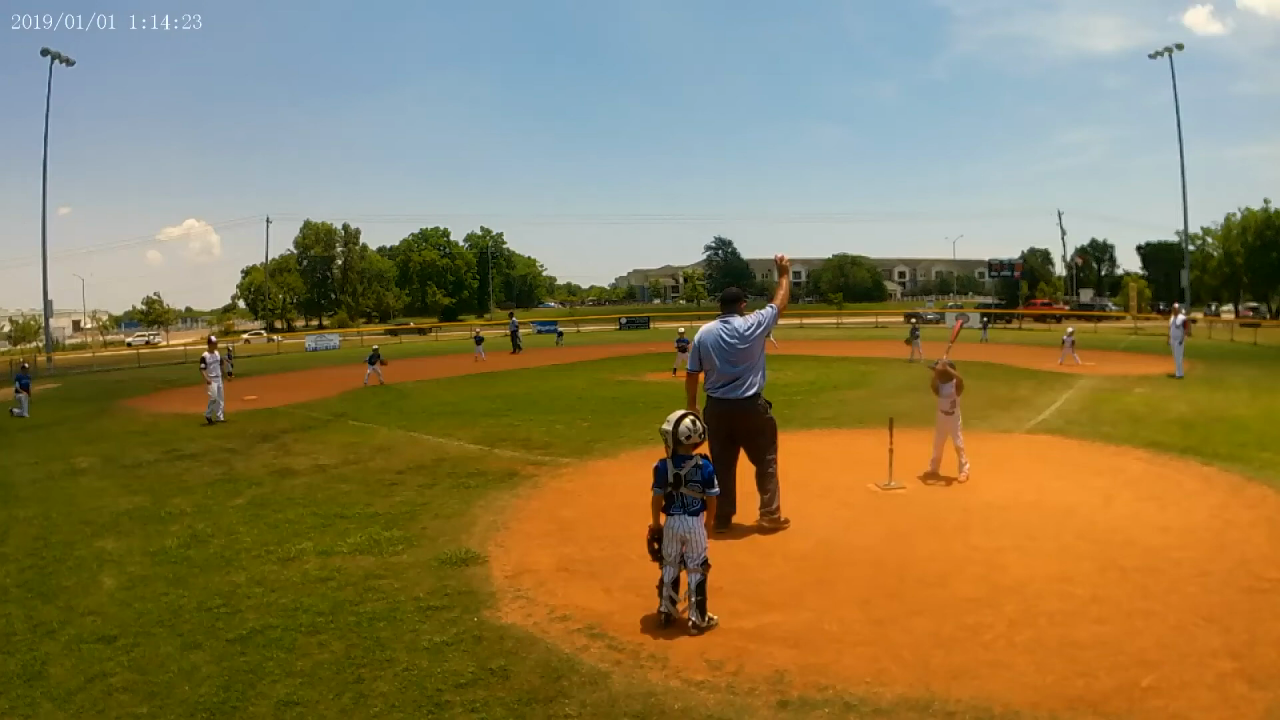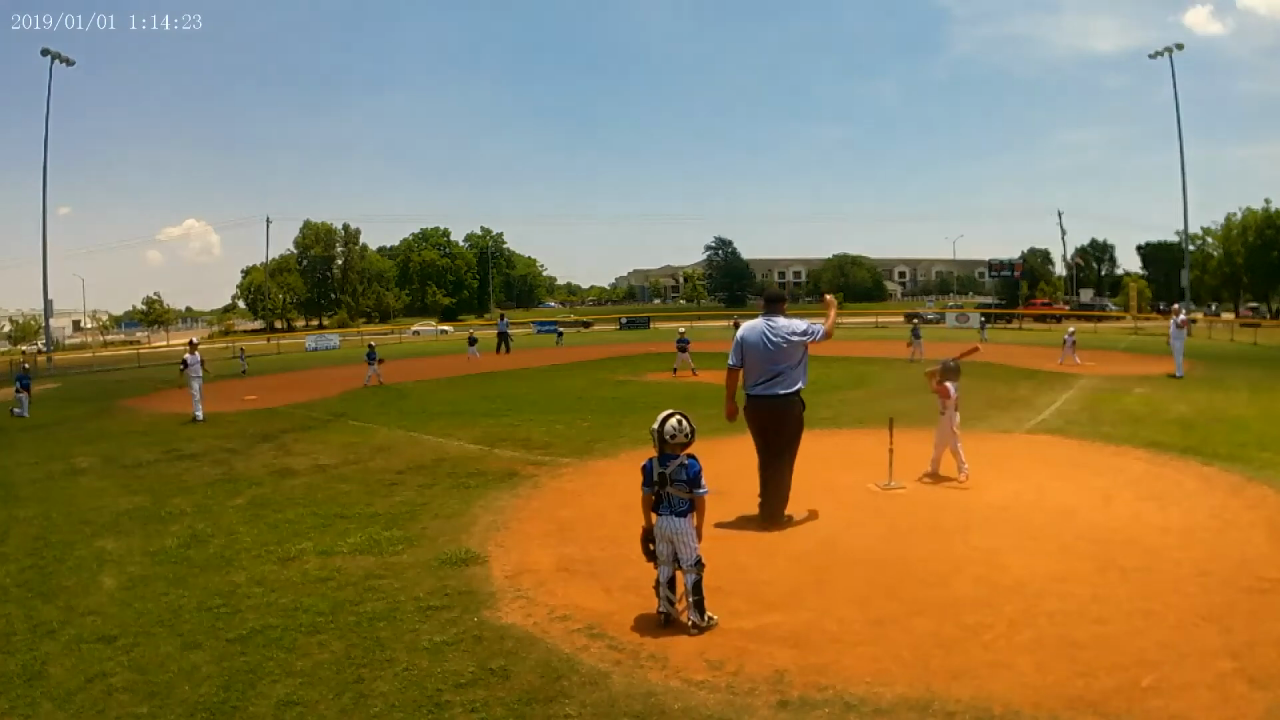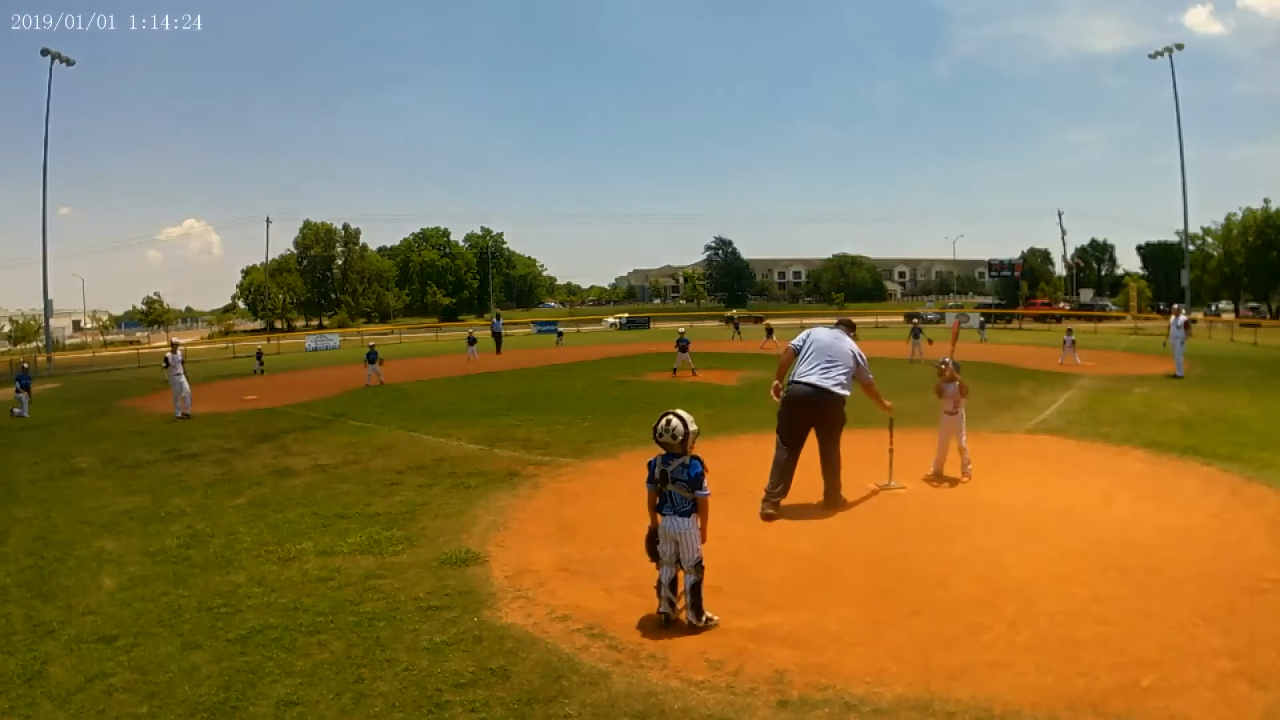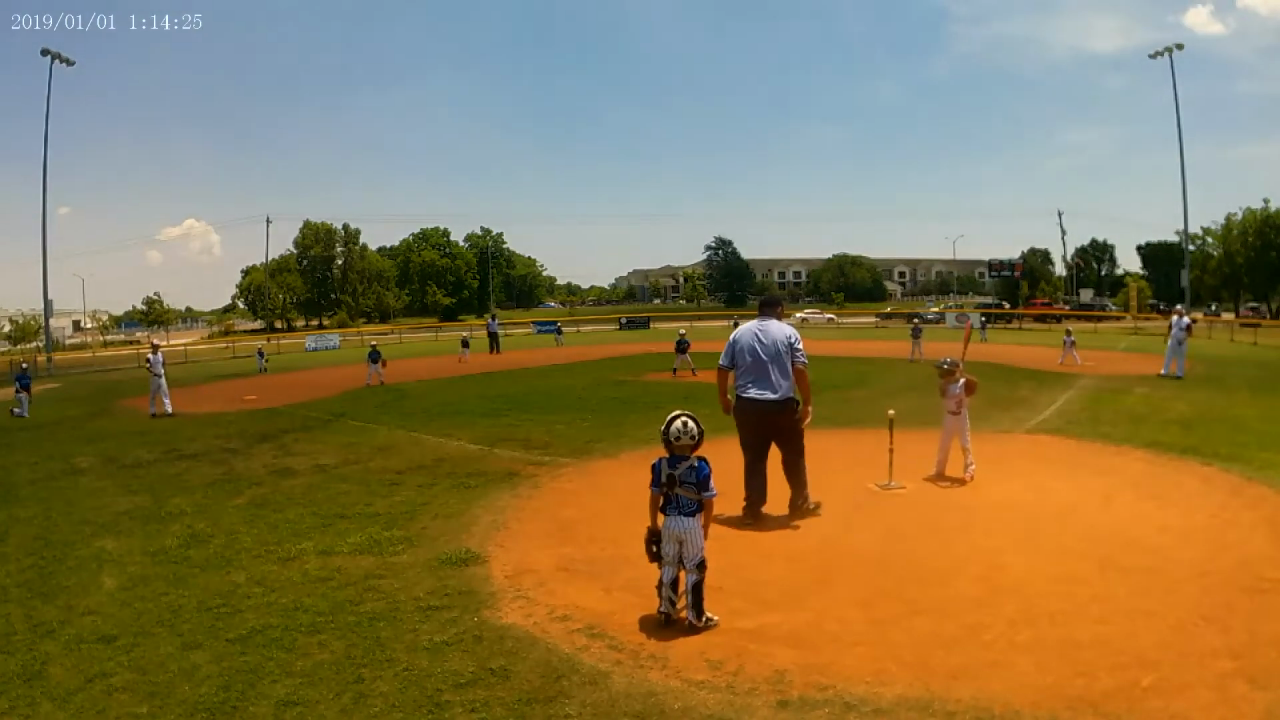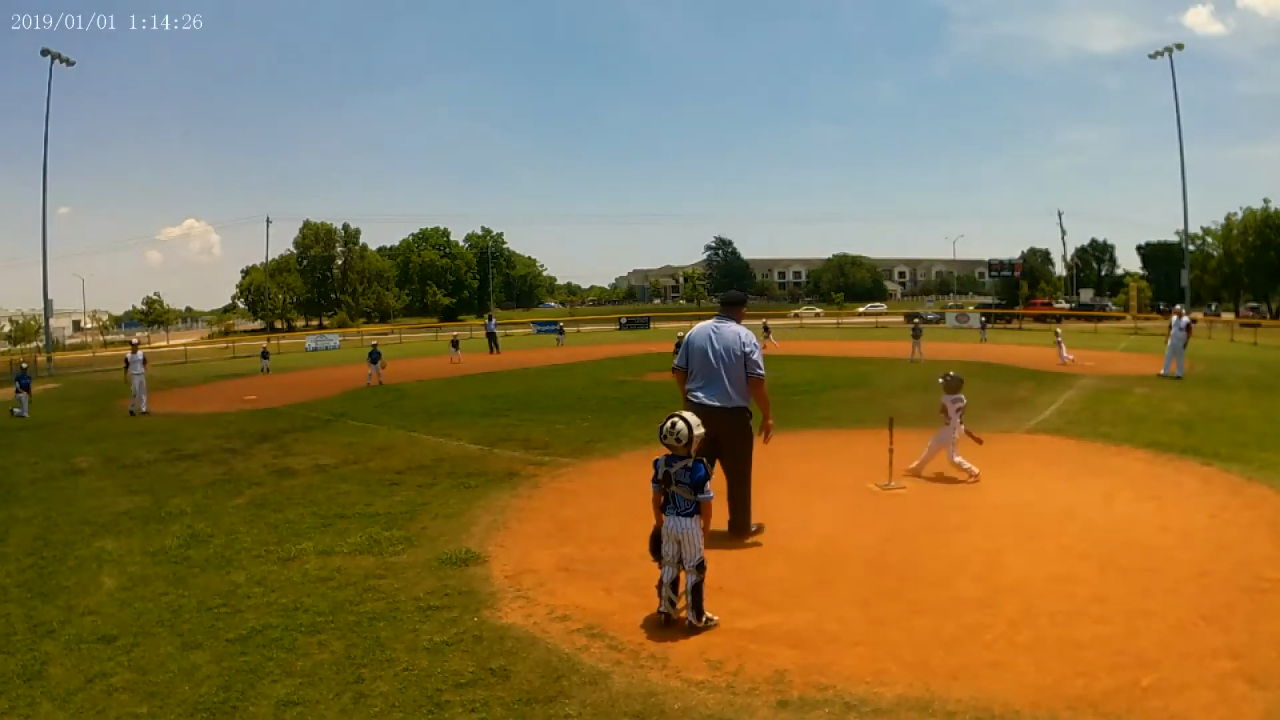
dt=1s
person 1, frame 1
left shoulder: (704, 332)
right shoulder: (752, 325)
left elbow: (692, 373)
right elbow: (780, 303)
left wrist: (692, 405)
right wrist: (784, 273)
left hip: (717, 407)
right hip: (750, 406)
left knee: (722, 465)
right knee: (765, 460)
left ankle: (722, 519)
right ankle: (770, 515)
person 1, frame 2
left shoulder: (746, 330)
right shoulder: (795, 328)
left elbow: (733, 369)
right elbow: (826, 331)
left wrist: (730, 402)
right wrist: (831, 307)
left hip: (755, 404)
right hip: (786, 404)
left knee: (765, 457)
right knee: (782, 460)
left ankle: (767, 508)
right ankle: (774, 515)
person 1, frame 3
left shoulder: (813, 332)
right shoulder: (853, 348)
left elbow: (789, 351)
right elbow: (868, 384)
left wrist: (778, 380)
right wrist: (883, 404)
left hip: (798, 392)
right hip: (831, 398)
left knee: (786, 448)
right knee: (830, 449)
left ankle: (771, 502)
right ankle: (832, 497)
person 1, frame 4
left shoulder: (740, 333)
right shoulder: (788, 332)
left elbow: (723, 369)
right elbow: (800, 369)
left wrist: (724, 397)
right wrist: (807, 403)
left hip: (747, 405)
right hip: (781, 405)
left knee: (754, 459)
right knee: (794, 455)
left ankle: (752, 509)
right ankle: (800, 504)
person 1, frame 5
left shoulder: (695, 331)
right shoulder: (744, 336)
left elbow: (679, 371)
right elbow: (756, 380)
left wrist: (690, 399)
right wrist: (767, 416)
left hip: (697, 411)
right hip: (732, 414)
right knee: (738, 473)
right ankle: (740, 526)
person 2, frame 1
left shoulder: (663, 467)
right shoulder: (705, 466)
left elbow: (657, 499)
right elbow: (712, 500)
left wrist: (656, 524)
right wrist: (706, 523)
left hip: (671, 523)
right hip: (695, 523)
left knee: (669, 567)
right knee: (697, 570)
left ankle: (666, 612)
right ankle: (698, 619)
person 2, frame 2
left shoulder: (651, 466)
right shoulder: (692, 466)
left elbow: (647, 499)
right elbow: (700, 501)
left wrist: (648, 524)
right wrist: (699, 526)
left hip: (661, 523)
right hip: (684, 523)
left knee: (664, 568)
right knee: (692, 570)
left ankle: (665, 612)
right ankle: (697, 619)
person 2, frame 3
left shoulder: (655, 464)
right shoulder: (694, 466)
left elbow: (651, 498)
right elbow: (702, 502)
left wrist: (653, 523)
right wrist: (704, 528)
left hip: (665, 523)
right hip: (687, 524)
left knee: (666, 568)
right knee: (692, 570)
left ankle: (666, 612)
right ankle: (696, 617)
person 2, frame 4
left shoulder: (660, 466)
right shoulder: (700, 467)
left elbow: (654, 499)
right elbow: (708, 503)
left wrist: (653, 525)
right wrist: (706, 527)
left hip: (669, 522)
right hip: (692, 523)
left knee: (669, 567)
right knee: (695, 570)
left ankle: (666, 611)
right ankle: (696, 617)
person 2, frame 5
left shoulder: (661, 464)
right shoulder: (699, 468)
left elbow: (656, 498)
right elbow: (705, 505)
left wrist: (659, 523)
right wrist: (706, 529)
left hip: (669, 522)
right hip: (690, 524)
left knee: (668, 567)
right knee: (694, 570)
left ankle: (666, 611)
right ankle: (696, 617)
